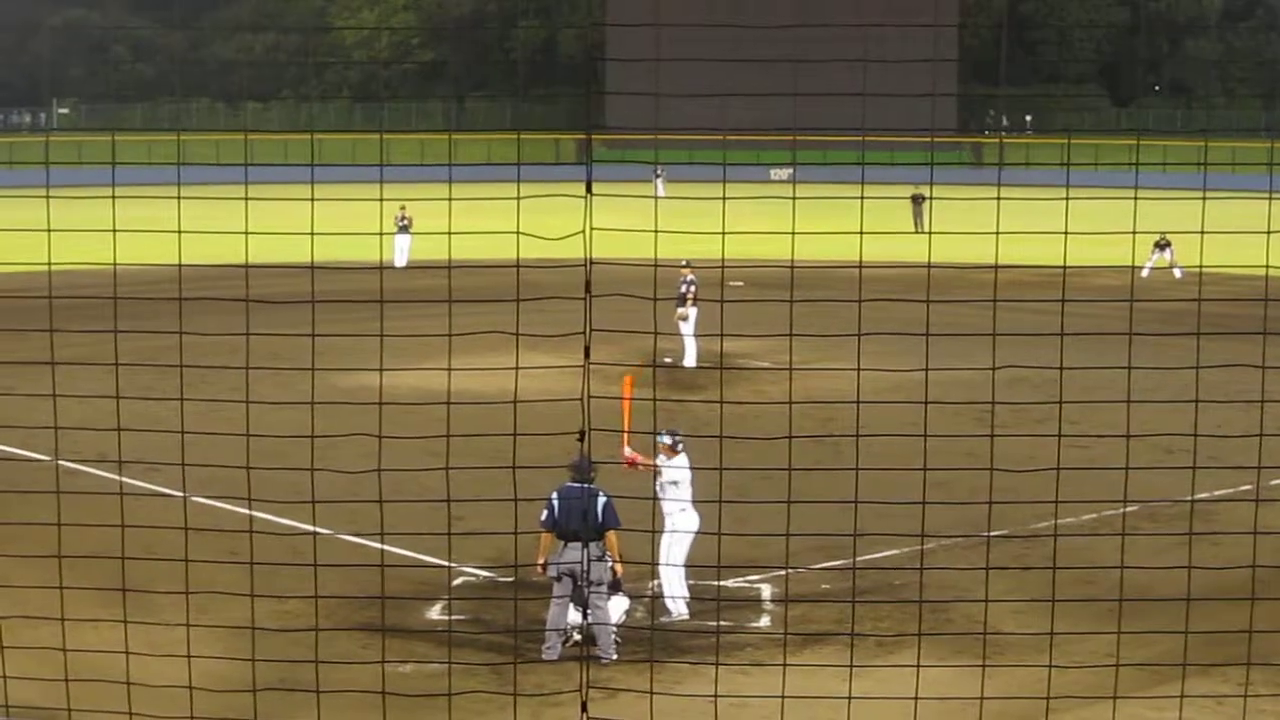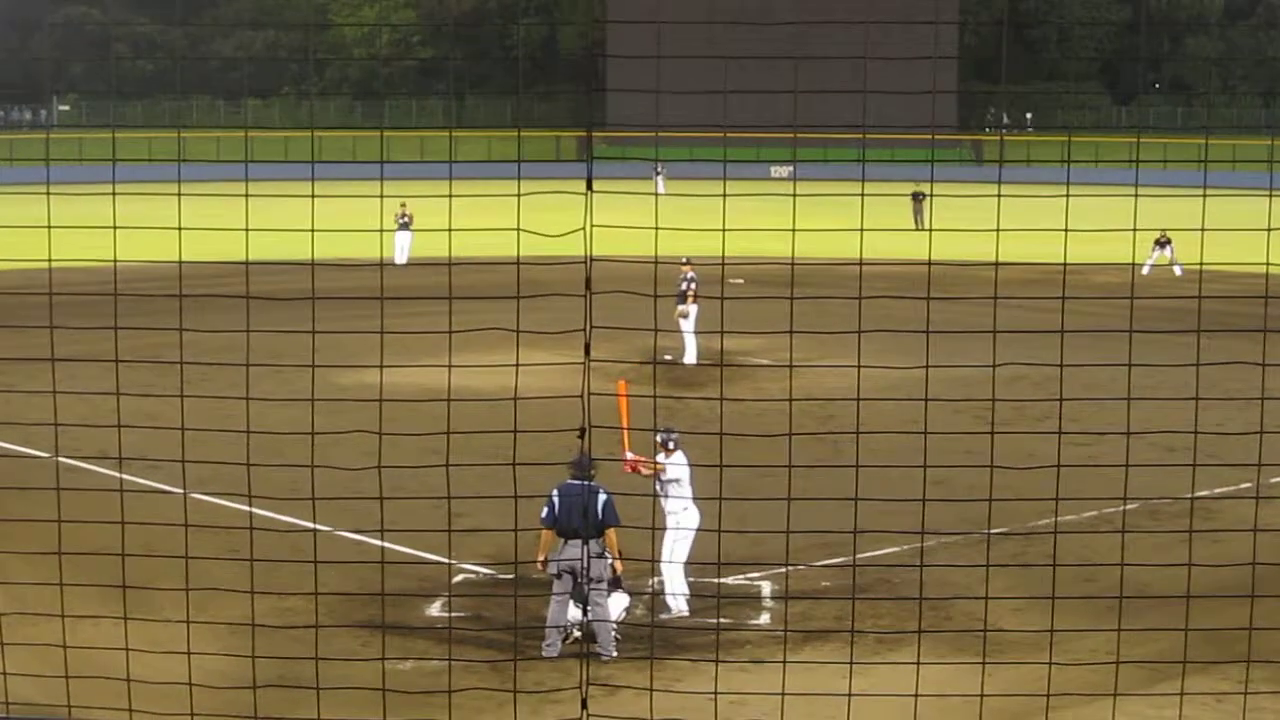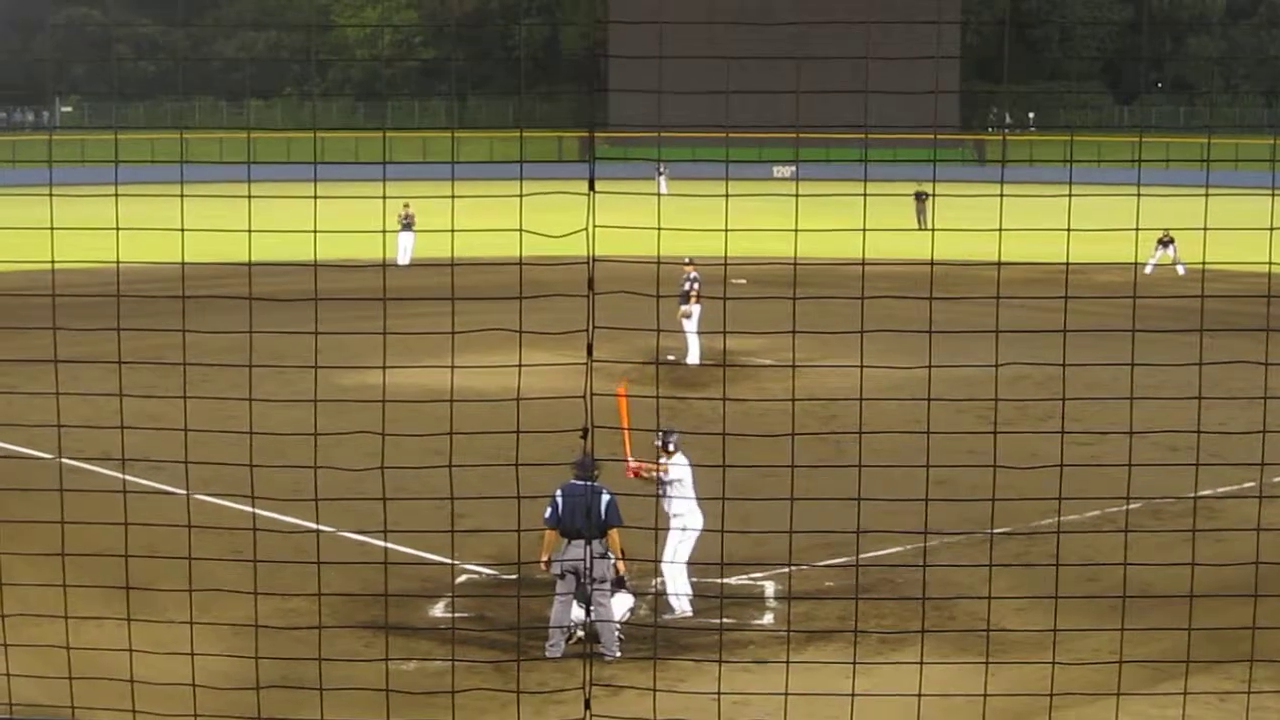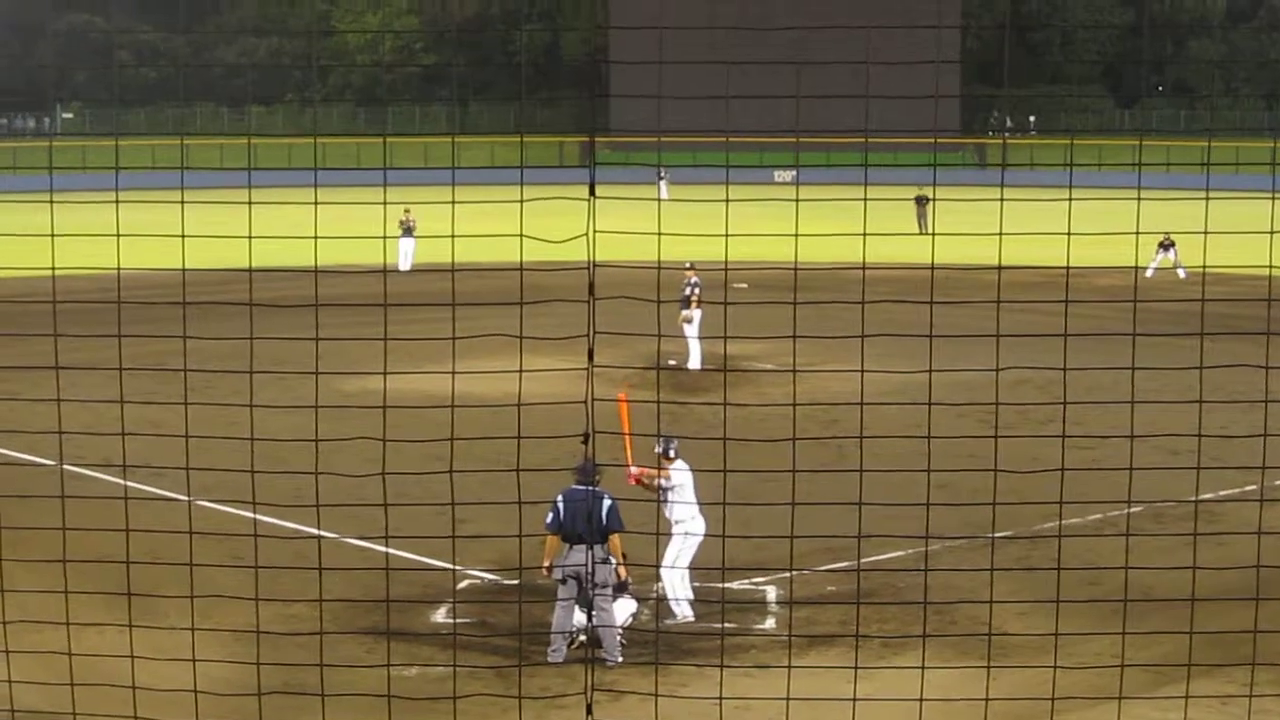
dt=0.2s
person 1, frame 1
left shoulder: (557, 495)
right shoulder: (600, 497)
left elbow: (547, 531)
right elbow: (610, 533)
left wrist: (542, 557)
right wrist: (616, 560)
left hip: (566, 554)
right hip: (593, 555)
left knee: (559, 603)
right knee: (599, 604)
left ankle: (551, 651)
right ankle: (607, 652)
person 1, frame 2
left shoulder: (558, 492)
right shoulder: (601, 494)
left elbow: (547, 528)
right elbow: (609, 530)
left wrist: (542, 554)
right wrist: (615, 558)
left hip: (566, 551)
right hip: (592, 552)
left knee: (559, 600)
right knee: (598, 601)
left ankle: (551, 648)
right ankle: (606, 649)
person 1, frame 3
left shoulder: (561, 493)
right shoulder: (604, 495)
left elbow: (551, 529)
right elbow: (612, 531)
left wrist: (545, 555)
right wrist: (618, 558)
left hip: (569, 551)
right hip: (596, 552)
left knee: (562, 600)
right knee: (602, 601)
left ankle: (554, 648)
right ankle: (610, 650)
person 1, frame 4
left shoulder: (562, 498)
right shoulder: (605, 500)
left elbow: (552, 534)
right elbow: (613, 536)
left wrist: (547, 560)
right wrist: (620, 563)
left hip: (570, 556)
right hip: (597, 557)
left knee: (564, 605)
right knee: (603, 607)
left ankle: (556, 654)
right ankle: (612, 655)
person 2, frame 1
left shoulder: (680, 465)
right shoulder: (669, 458)
left elbow: (657, 468)
right elbow: (650, 465)
left wrist: (634, 456)
right wrist: (633, 460)
left hip: (679, 519)
right hip: (682, 517)
left knee: (668, 565)
right knee: (676, 562)
left ankle: (679, 610)
right ankle: (681, 597)
person 2, frame 2
left shoulder: (678, 463)
right shoulder: (664, 457)
left elbow: (659, 468)
right elbow: (650, 472)
left wrist: (636, 459)
right wrist: (636, 467)
left hip: (682, 517)
right hip: (679, 516)
left knee: (669, 562)
right knee: (675, 559)
left ankle: (679, 607)
right ankle: (681, 594)
person 2, frame 3
left shoulder: (680, 464)
right shoulder: (666, 461)
left elbow: (661, 469)
right elbow: (654, 477)
left wrist: (638, 464)
right wrist: (638, 473)
left hip: (686, 519)
right hip: (681, 518)
left knee: (670, 563)
right knee: (677, 560)
left ankle: (682, 607)
right ankle: (684, 594)
person 2, frame 4
left shoulder: (681, 470)
right shoulder: (667, 469)
left elbow: (662, 475)
right elbow: (655, 487)
left wrist: (640, 471)
right wrist: (640, 480)
left hip: (689, 526)
right hip: (682, 525)
left knee: (669, 569)
right knee: (677, 564)
left ankle: (684, 612)
right ankle: (685, 597)
